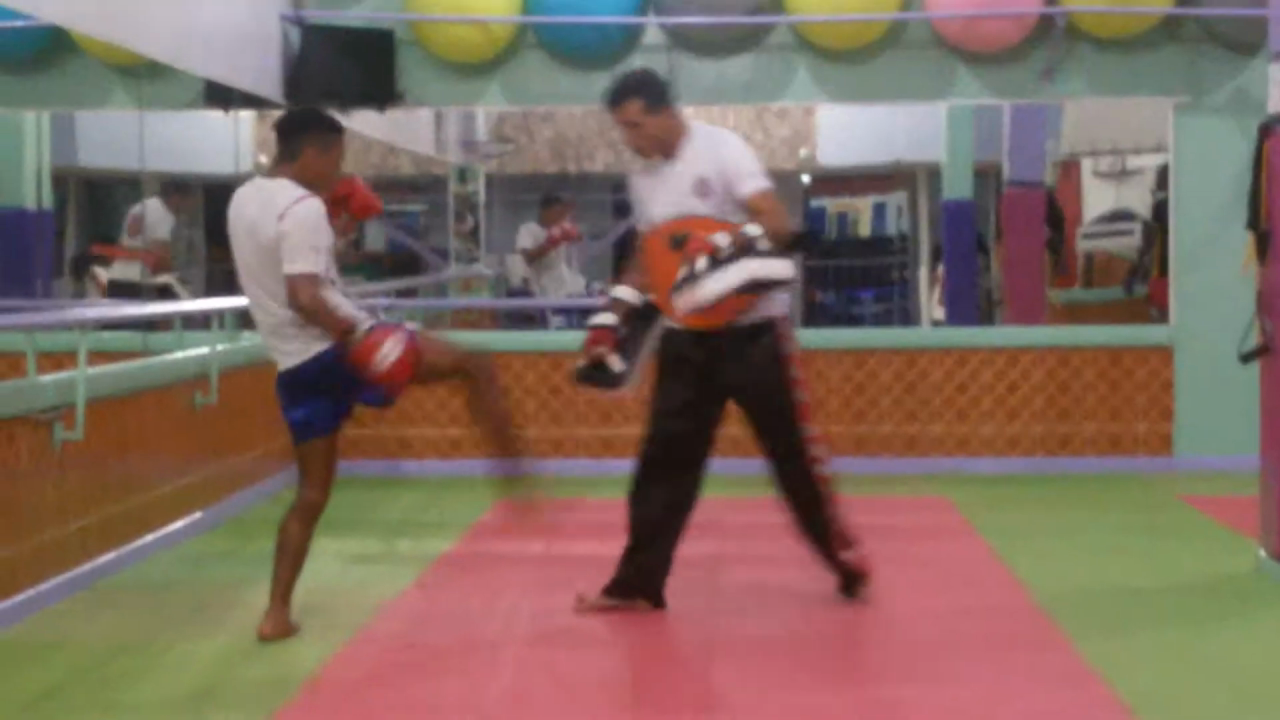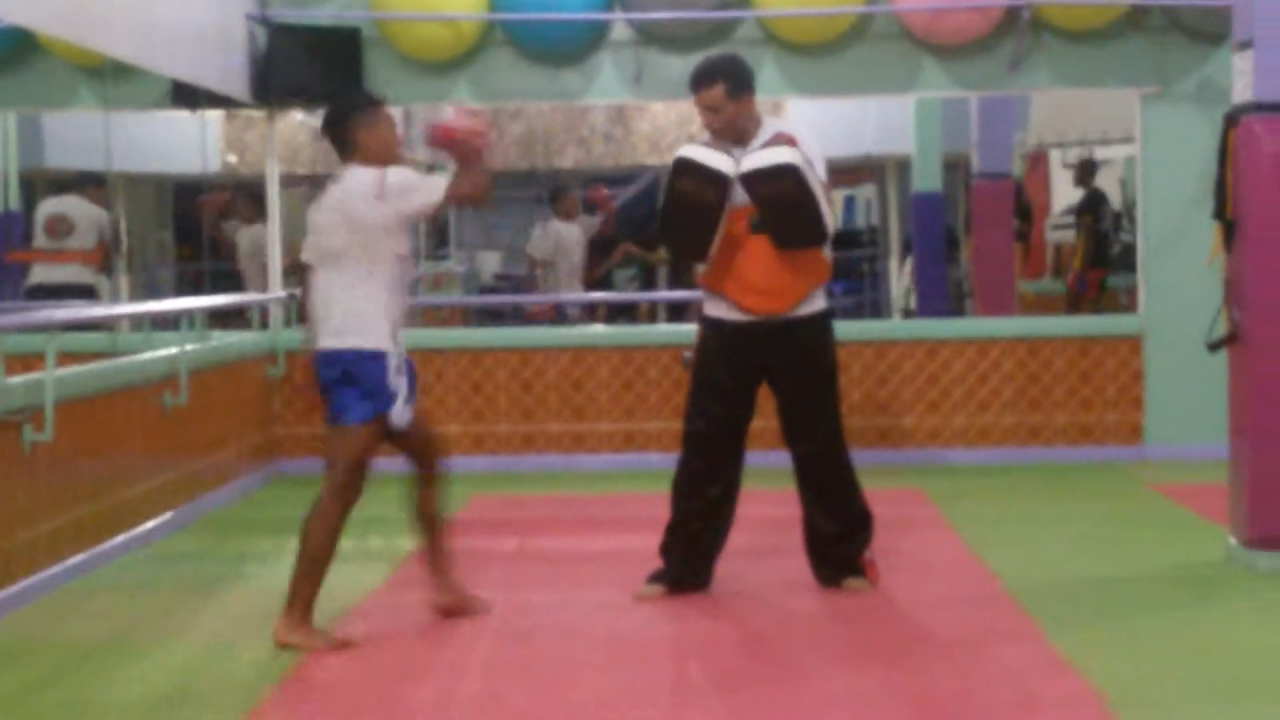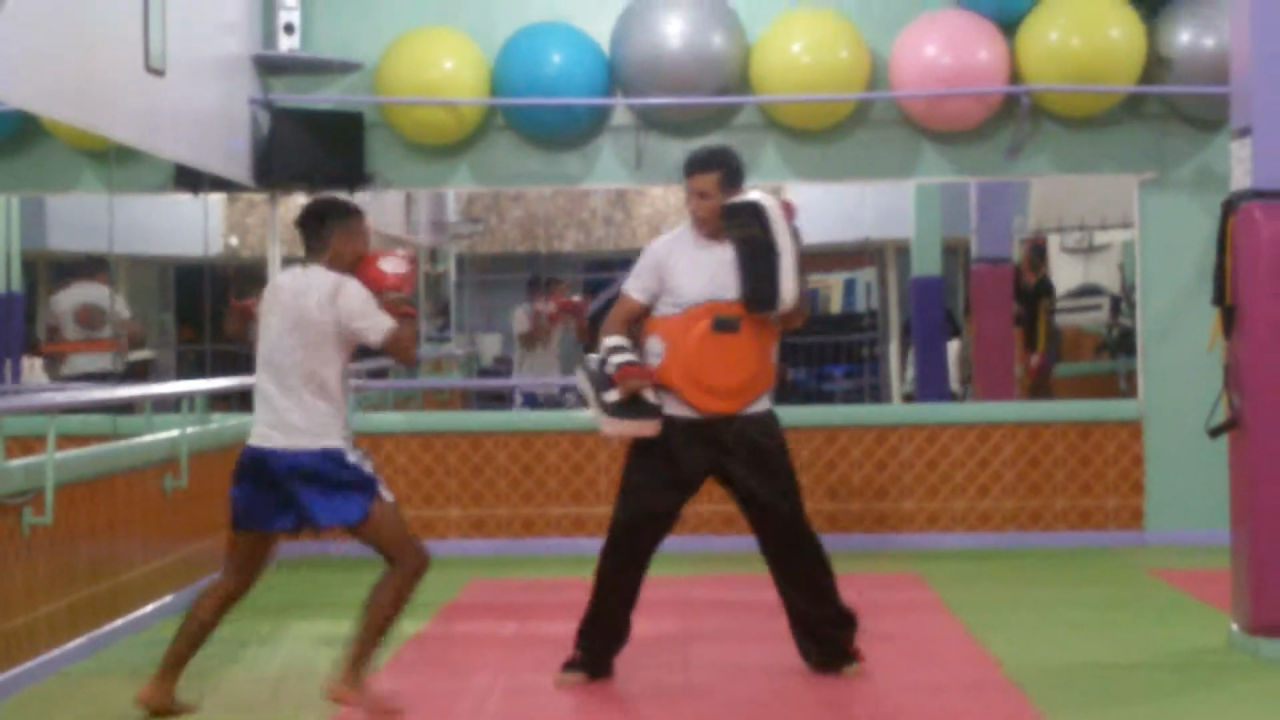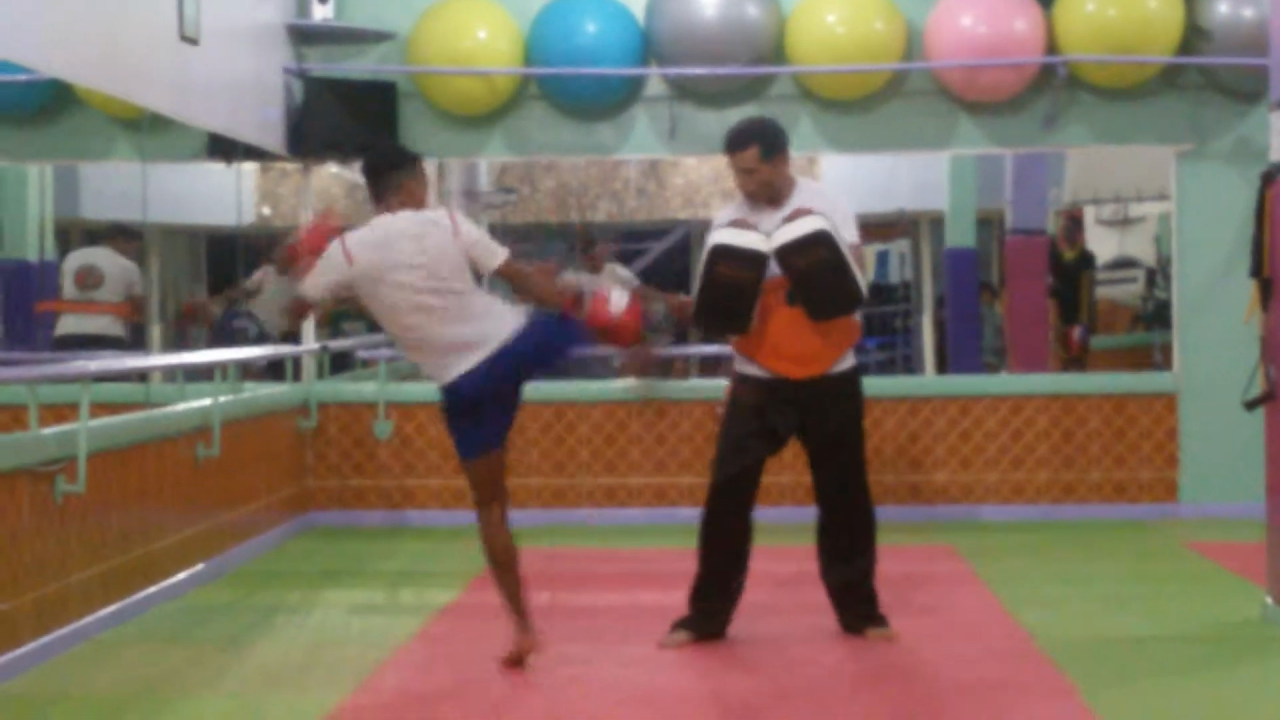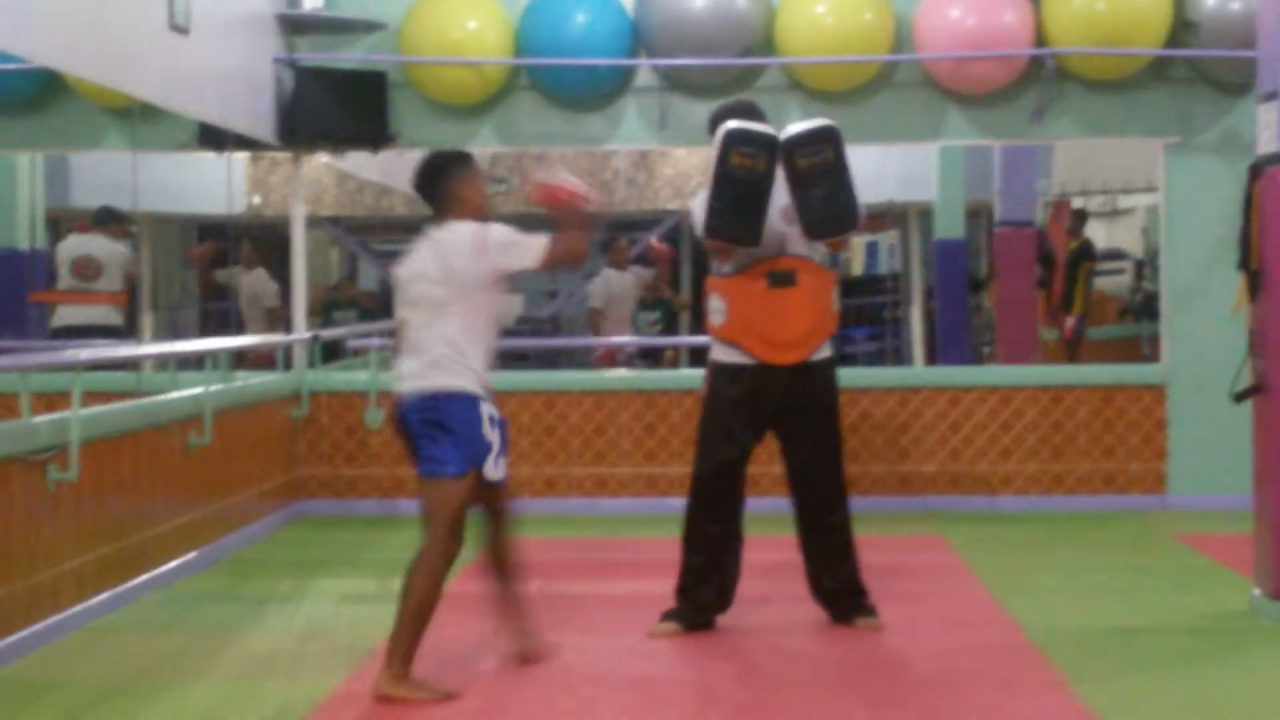
dt=1s
person 1, frame 1
left shoulder: (722, 151)
right shoulder: (643, 176)
left elbow: (778, 223)
right wrist: (612, 314)
left hip: (751, 329)
right hip: (686, 338)
left knee: (791, 449)
right knee: (664, 461)
left ankle: (843, 559)
right ankle: (637, 584)
person 1, frame 2
left shoulder: (793, 144)
left elbow: (822, 226)
right wrist: (703, 191)
left hip: (799, 322)
right hip: (727, 325)
left knee: (818, 446)
right knee: (707, 447)
left ankle: (842, 558)
right ankle: (684, 565)
person 1, frame 3
right shoulder: (666, 249)
left elbow: (792, 319)
right elbow: (617, 319)
right wrist: (622, 363)
left hip: (746, 421)
right hip: (675, 423)
left knee: (788, 533)
right knee: (630, 534)
left ankle: (831, 646)
right ankle: (593, 654)
person 1, frame 4
left shoulder: (827, 205)
right shoulder: (729, 220)
left elbow: (852, 283)
left hip: (830, 376)
right hip: (759, 379)
left knee: (845, 495)
right knee: (728, 492)
left ankle: (858, 608)
right ankle: (707, 614)
person 1, frame 5
right shoulder: (709, 201)
right elbow: (720, 249)
left wrist: (823, 183)
left hip: (807, 364)
right hip: (737, 367)
left knee: (821, 487)
right knee: (713, 486)
left ankle: (845, 599)
right ankle: (696, 605)
person 2, frame 1
left shoulder: (242, 200)
right shoulder: (303, 208)
right elbow: (305, 297)
right wrist: (358, 339)
left hip: (296, 368)
right hip: (341, 346)
left knee: (311, 492)
right knee: (475, 369)
left ankle: (276, 612)
right ankle: (515, 475)
person 2, frame 2
left shoulder: (329, 202)
right shoulder: (385, 186)
left elbow: (312, 281)
right elbow: (473, 190)
right wrist: (470, 153)
left hip: (347, 350)
right hip: (368, 355)
left knee: (428, 457)
right knee: (344, 482)
left ankle: (445, 586)
right ankle: (295, 619)
person 2, frame 3
left shoulder: (279, 285)
right shoulder: (345, 291)
right elbow: (406, 352)
left wrist: (376, 309)
right wrist: (398, 310)
left hip: (262, 452)
right hip: (319, 454)
left knee: (237, 576)
right knee: (408, 559)
right ankle: (352, 678)
person 2, frame 4
left shoulder: (344, 252)
right shoulder: (445, 225)
left elbow: (298, 309)
right elbow: (527, 280)
left wrist: (308, 265)
right wrist: (585, 306)
left hip: (463, 389)
right hip: (509, 343)
left knee: (490, 508)
right knee: (582, 319)
left ankle: (521, 627)
person 2, frame 5
left shoulder: (414, 258)
right shoulder: (485, 239)
right elbow: (570, 250)
right wrist: (576, 219)
left hip: (418, 400)
right hip: (453, 402)
left knee: (497, 511)
right knee: (443, 537)
left ankle: (518, 626)
right ankle: (397, 673)
